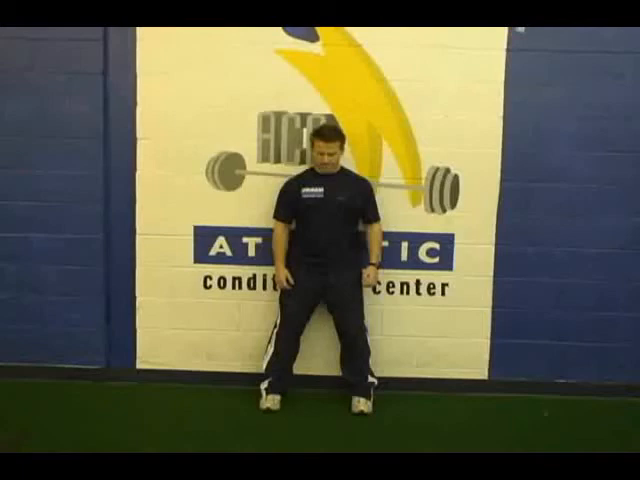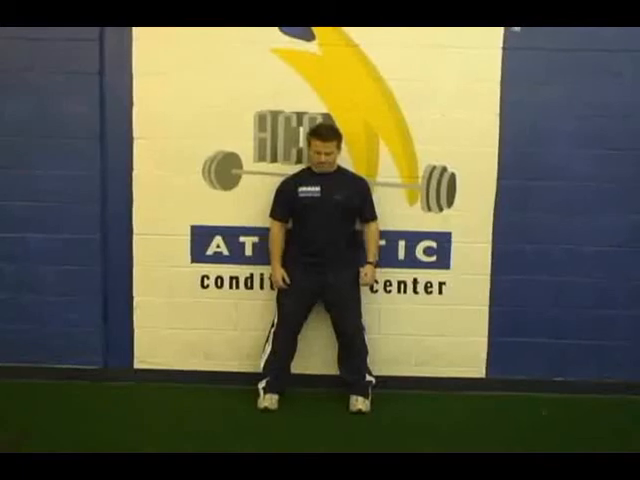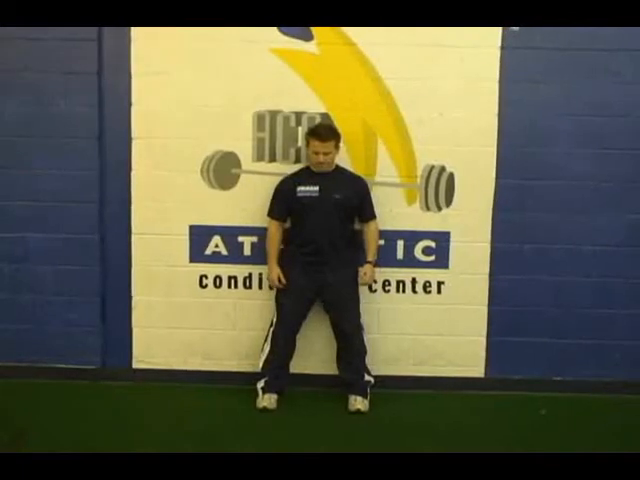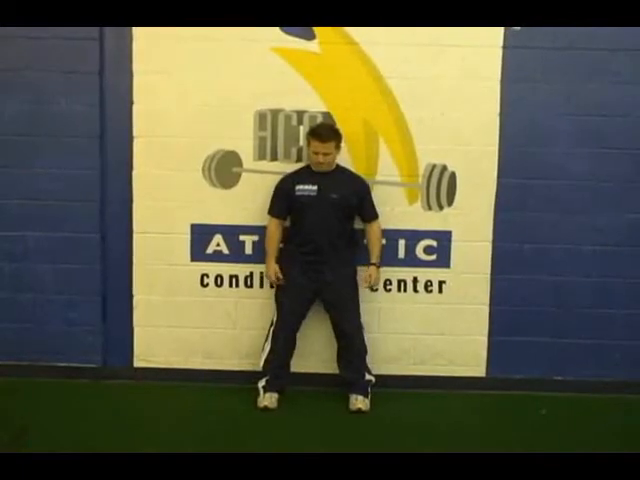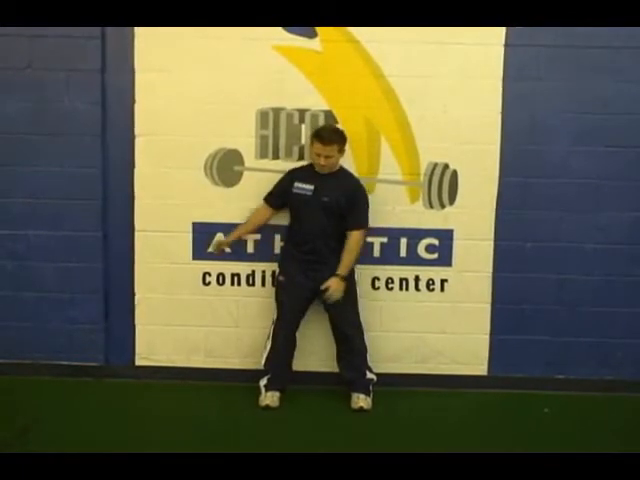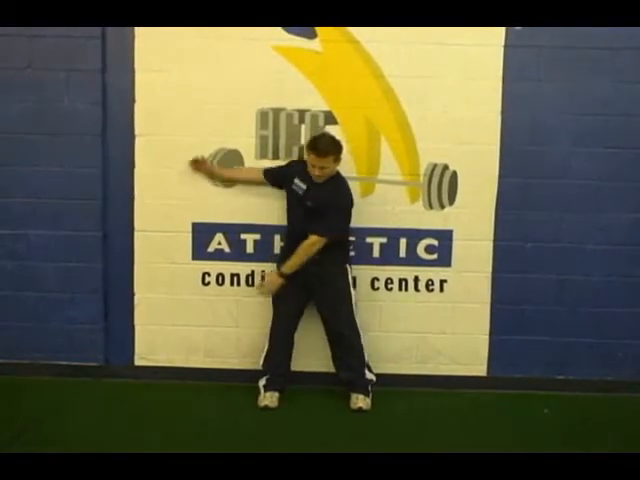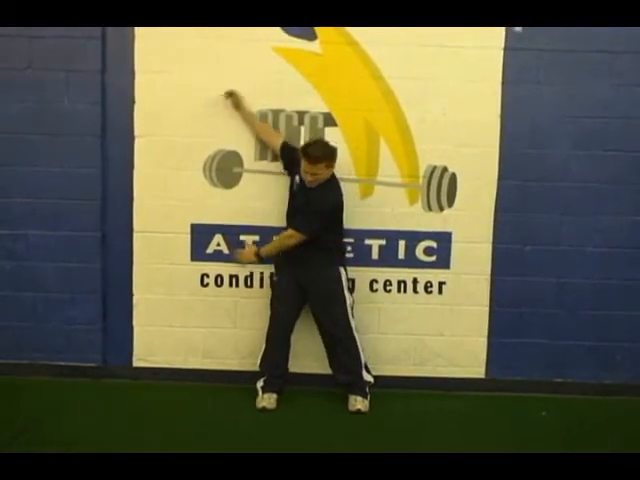
dt=0.4s
person 1, frame 1
left shoulder: (359, 186)
right shoulder: (295, 185)
left elbow: (373, 226)
right elbow: (281, 227)
left wrist: (372, 264)
right wrist: (280, 265)
left hip: (345, 274)
right hip: (301, 272)
left knee: (353, 333)
right knee: (287, 330)
left ankle: (361, 391)
right ankle: (273, 388)
person 1, frame 2
left shoulder: (356, 185)
right shoulder: (292, 185)
left elbow: (370, 225)
right elbow: (278, 226)
left wrist: (370, 262)
right wrist: (276, 265)
left hip: (343, 273)
right hip: (299, 271)
left knee: (351, 332)
right knee: (285, 329)
left ankle: (360, 390)
right ankle: (271, 387)
person 1, frame 3
left shoulder: (354, 184)
right shoulder: (290, 184)
left elbow: (369, 224)
right elbow: (276, 225)
left wrist: (369, 261)
right wrist: (273, 264)
left hip: (341, 272)
right hip: (297, 271)
left knee: (350, 331)
right knee: (283, 328)
left ankle: (358, 389)
right ankle: (270, 387)
person 1, frame 4
left shoulder: (354, 184)
right shoulder: (291, 182)
left elbow: (372, 224)
right elbow: (275, 222)
left wrist: (374, 263)
right wrist: (271, 260)
left hip: (340, 271)
right hip: (296, 269)
left knee: (349, 330)
right knee: (283, 327)
left ankle: (359, 389)
right ankle: (270, 386)
person 1, frame 5
left shoulder: (353, 188)
right shoulder: (295, 177)
left elbow: (356, 235)
right elbow: (267, 209)
left wrist: (341, 277)
right wrist: (234, 236)
left hip: (336, 268)
right hip: (295, 266)
left knee: (348, 328)
right knee: (284, 326)
left ankle: (361, 386)
right ankle: (273, 385)
person 1, frame 6
left shoulder: (339, 195)
right shoulder: (296, 170)
left elbow: (315, 243)
right elbow: (259, 175)
left wrist: (282, 274)
right wrist: (216, 172)
left hip: (330, 267)
right hip: (293, 261)
left knee: (342, 326)
right knee: (281, 325)
left ankle: (360, 386)
right ankle: (271, 385)
person 1, frame 7
left shoulder: (328, 198)
right shoulder: (300, 166)
left elbow: (292, 237)
right elbow: (272, 137)
left wrist: (257, 253)
right wrist: (241, 109)
left hip: (325, 268)
right hip: (291, 264)
left knee: (338, 328)
right knee: (279, 325)
left ankle: (358, 388)
right ankle: (270, 387)
